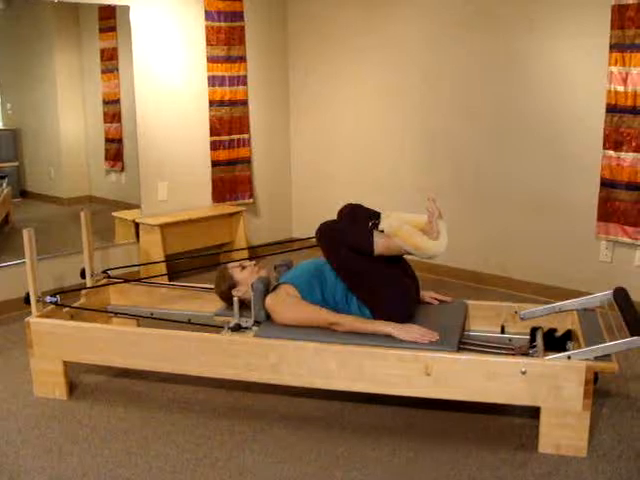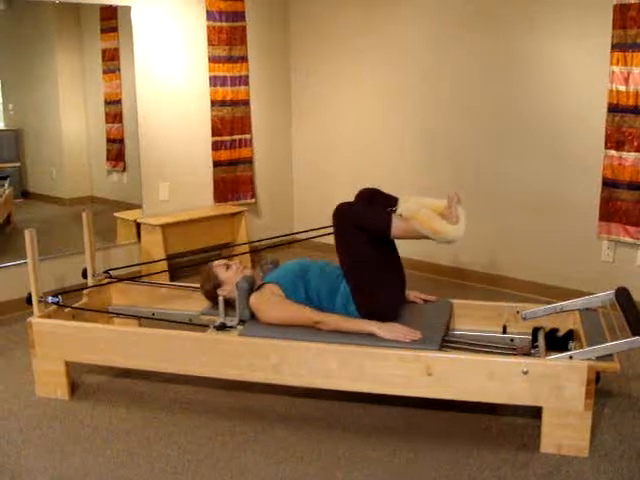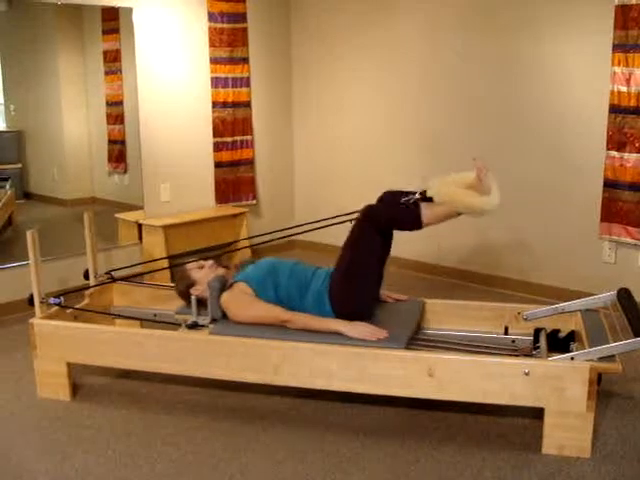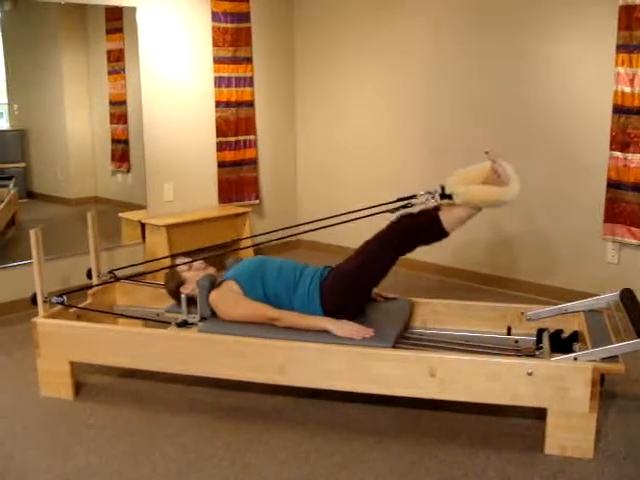
dt=0.4s
person 1, frame 1
left shoulder: (289, 280)
right shoulder: (276, 303)
right elbow: (333, 321)
left wrist: (415, 293)
right wrist: (393, 328)
right hip: (389, 305)
left knee: (349, 213)
right knee: (328, 232)
left ankle: (420, 234)
right ankle: (415, 243)
person 1, frame 2
left shoulder: (271, 282)
right shoulder: (260, 301)
right elbow: (316, 319)
left wrist: (399, 291)
right wrist: (374, 326)
left hip: (385, 291)
right hip: (373, 306)
left knee: (367, 197)
right knee: (346, 213)
left ankle: (436, 220)
right ankle: (435, 228)
person 1, frame 3
left shoulder: (245, 276)
right shoulder: (232, 300)
right elbow: (285, 318)
left wrist: (367, 289)
right wrist: (343, 325)
left hip: (335, 286)
right hip: (339, 303)
left knee: (388, 201)
right knee: (373, 215)
left ankle: (465, 196)
person 1, frame 4
left shoulder: (236, 274)
right shoulder: (220, 299)
right elbow: (273, 316)
left wrist: (365, 285)
right wrist: (329, 323)
left hip: (329, 281)
right hip: (329, 299)
left knee: (405, 227)
right knee: (402, 231)
left ankle: (484, 191)
